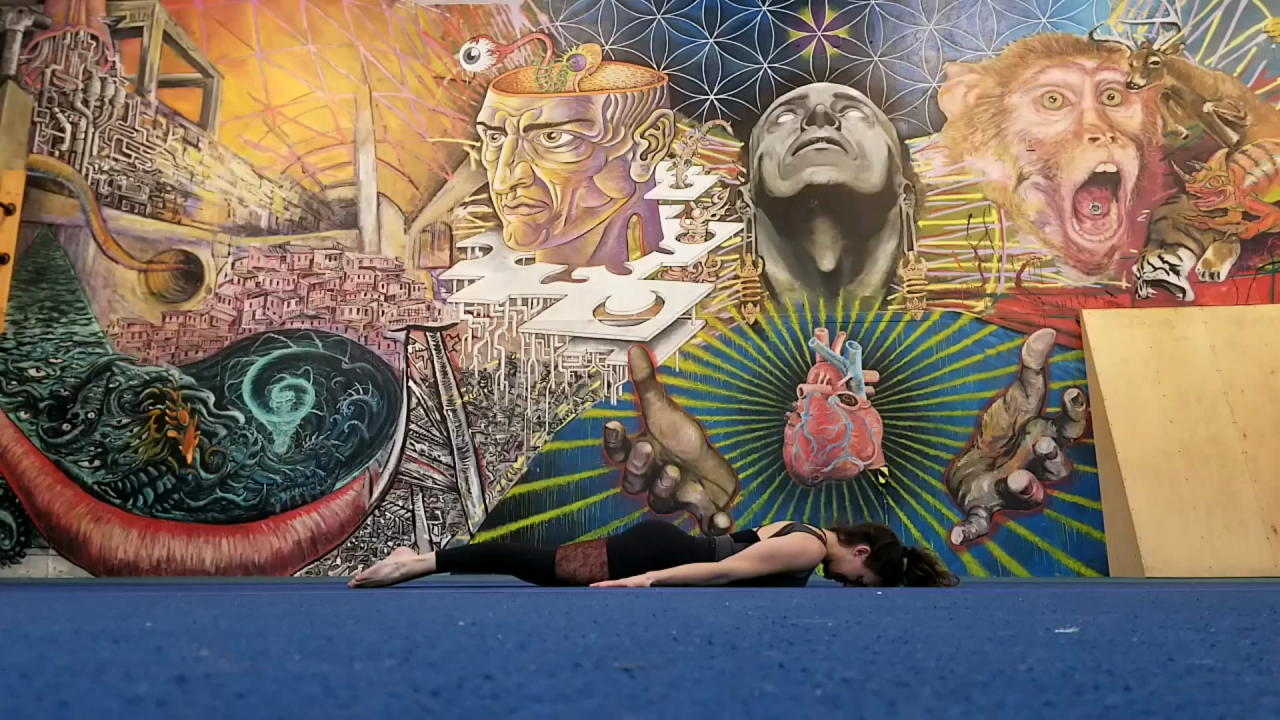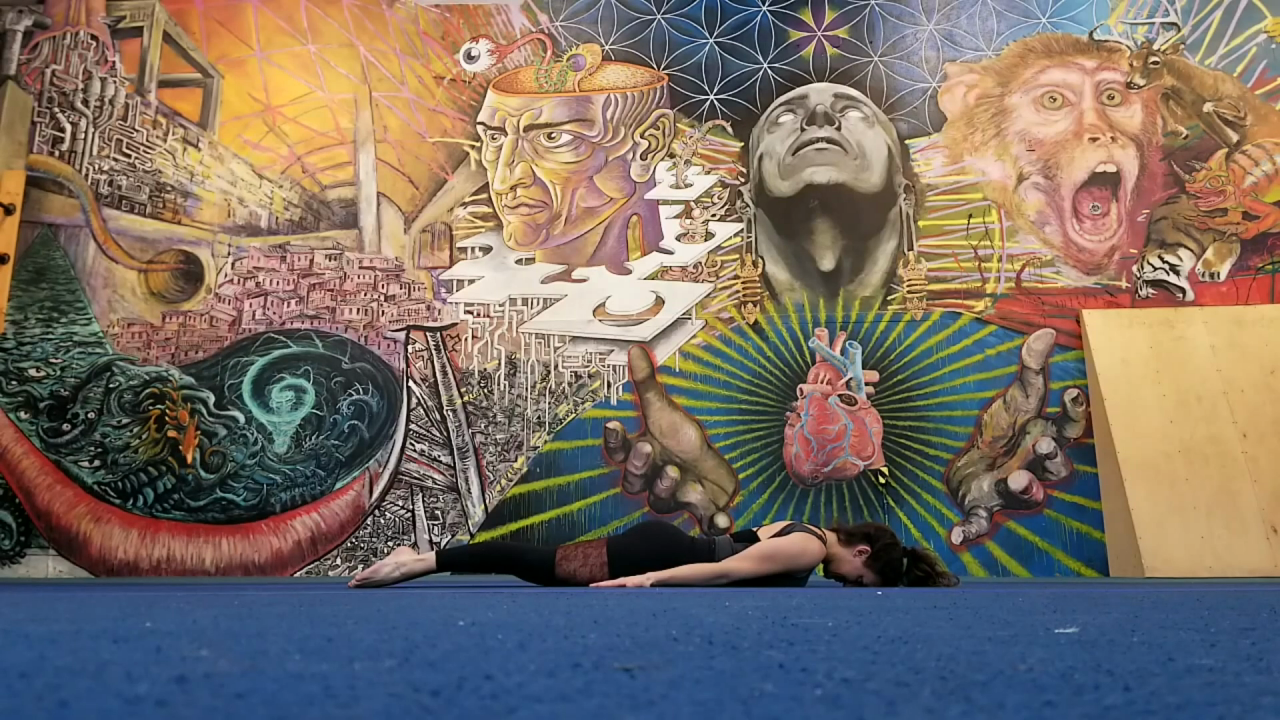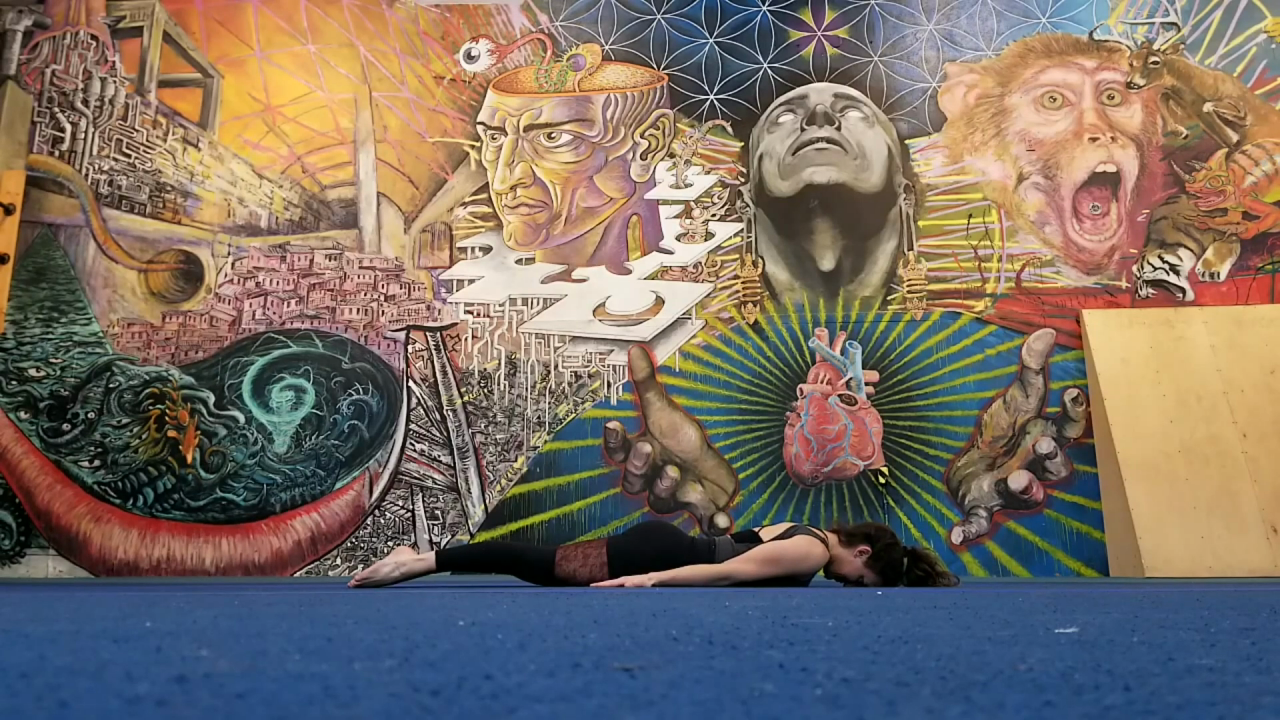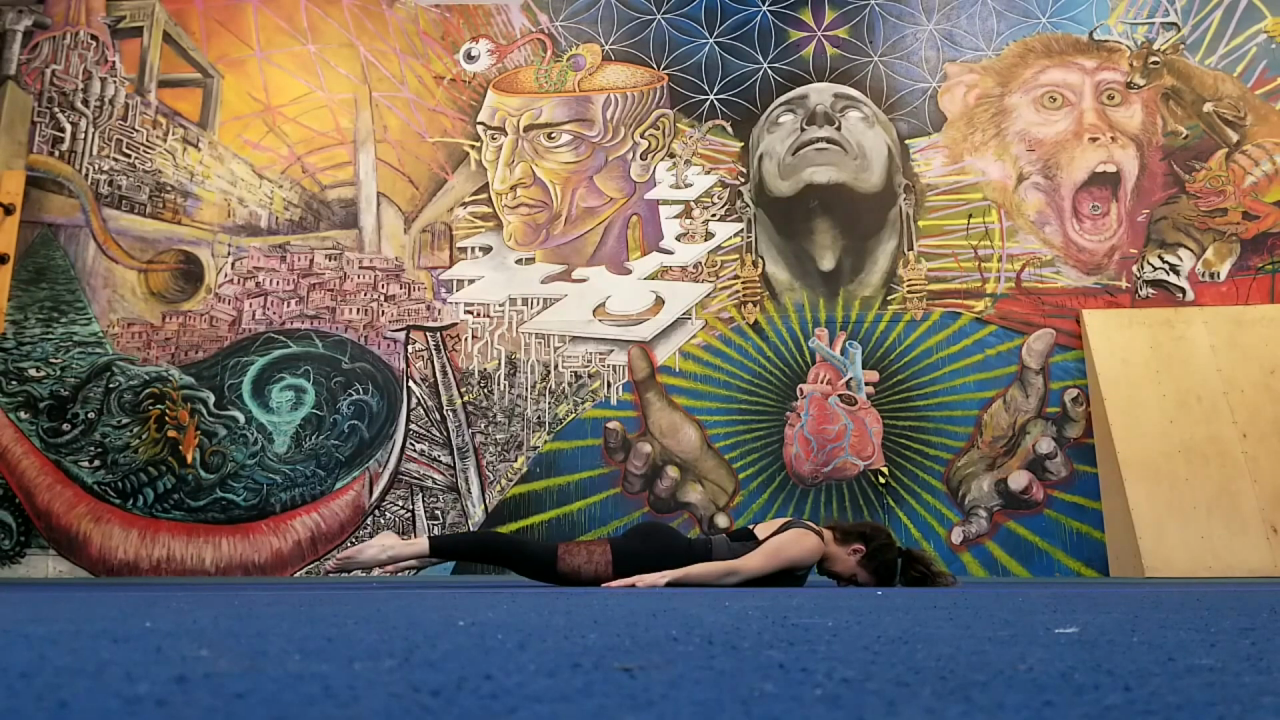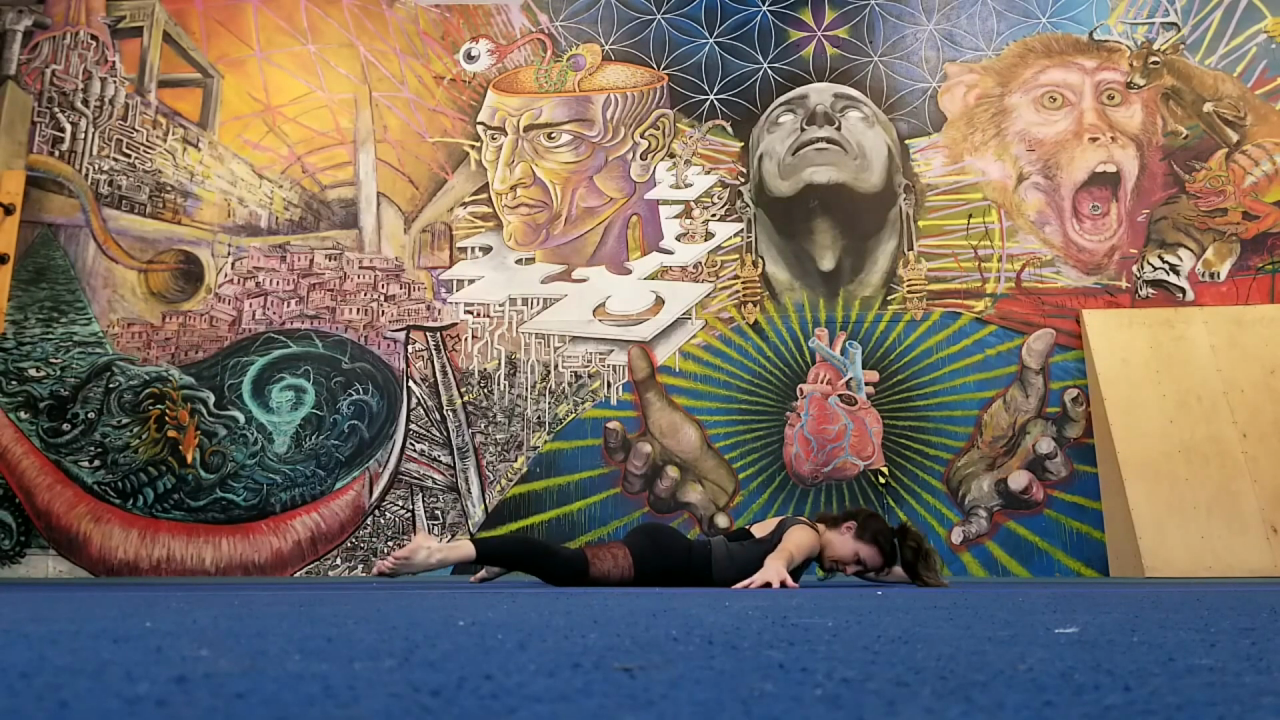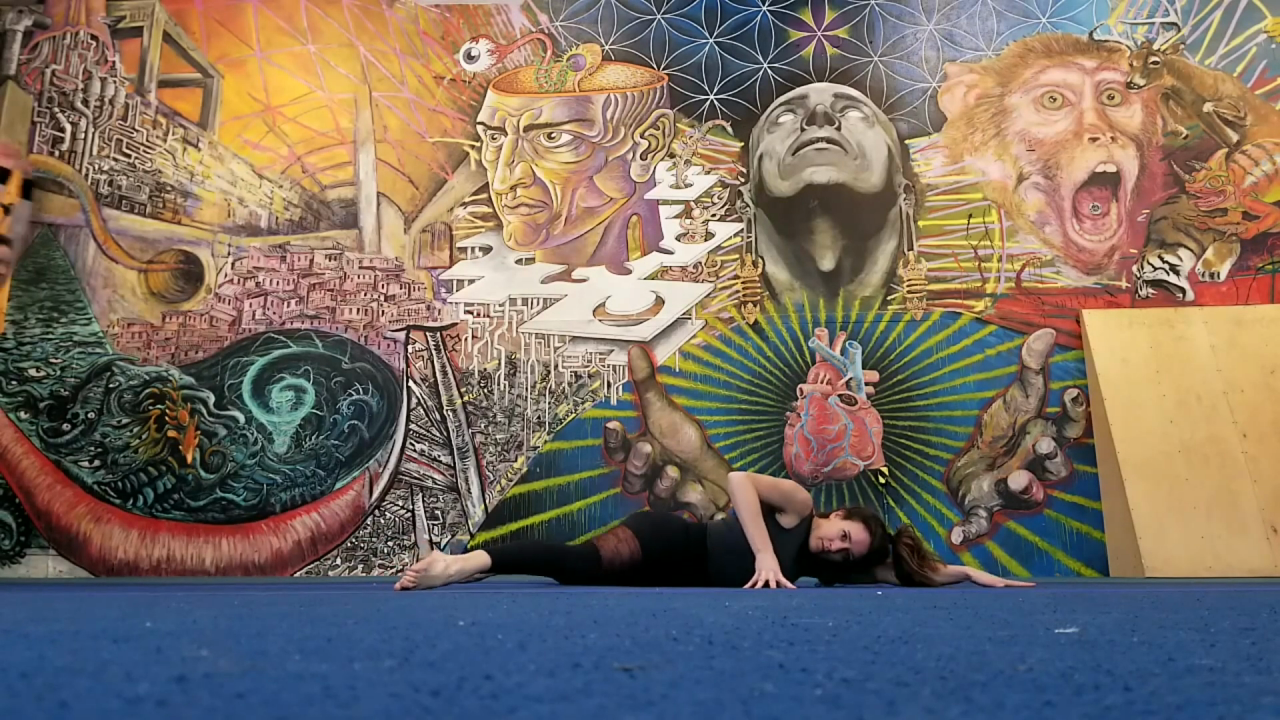
dt=0.7s
person 1, frame 1
left shoulder: (799, 533)
right shoulder: (810, 548)
right elbow: (727, 571)
right wrist: (650, 580)
left hip: (664, 544)
right hip: (660, 551)
left knee: (539, 565)
right knee: (538, 566)
left ankle: (423, 559)
right ankle: (421, 561)
person 1, frame 2
left shoulder: (800, 532)
right shoulder: (811, 549)
right elbow: (725, 573)
right wrist: (648, 582)
left hip: (663, 545)
right hip: (659, 553)
left knee: (539, 566)
right knee: (537, 565)
left ankle: (422, 560)
right ankle: (420, 563)
person 1, frame 3
left shoulder: (800, 532)
right shoulder: (812, 552)
right elbow: (727, 573)
right wrist: (651, 579)
left hip: (664, 545)
right hip: (661, 552)
left knee: (539, 565)
right knee: (538, 565)
left ankle: (424, 559)
right ankle: (420, 562)
person 1, frame 4
left shoulder: (794, 528)
right shoulder: (809, 543)
right elbow: (739, 570)
right wrist: (668, 577)
left hip: (663, 547)
right hip: (657, 554)
right knee: (532, 559)
left ankle: (441, 550)
right ankle: (405, 549)
person 1, frame 5
left shoulder: (792, 527)
right shoulder: (809, 534)
right elbow: (779, 554)
left wrist: (892, 572)
right wrist: (774, 570)
left hip: (671, 553)
right hip: (666, 560)
right knee: (569, 565)
right ankle: (446, 550)
person 1, frame 6
left shoulder: (818, 568)
right shoulder: (794, 501)
left elbow: (898, 569)
right elbow: (739, 479)
left wrist: (965, 571)
right wrist: (765, 554)
left hip: (674, 578)
right hip: (665, 542)
right knee: (592, 559)
left ankle: (485, 566)
right ankle: (476, 560)
